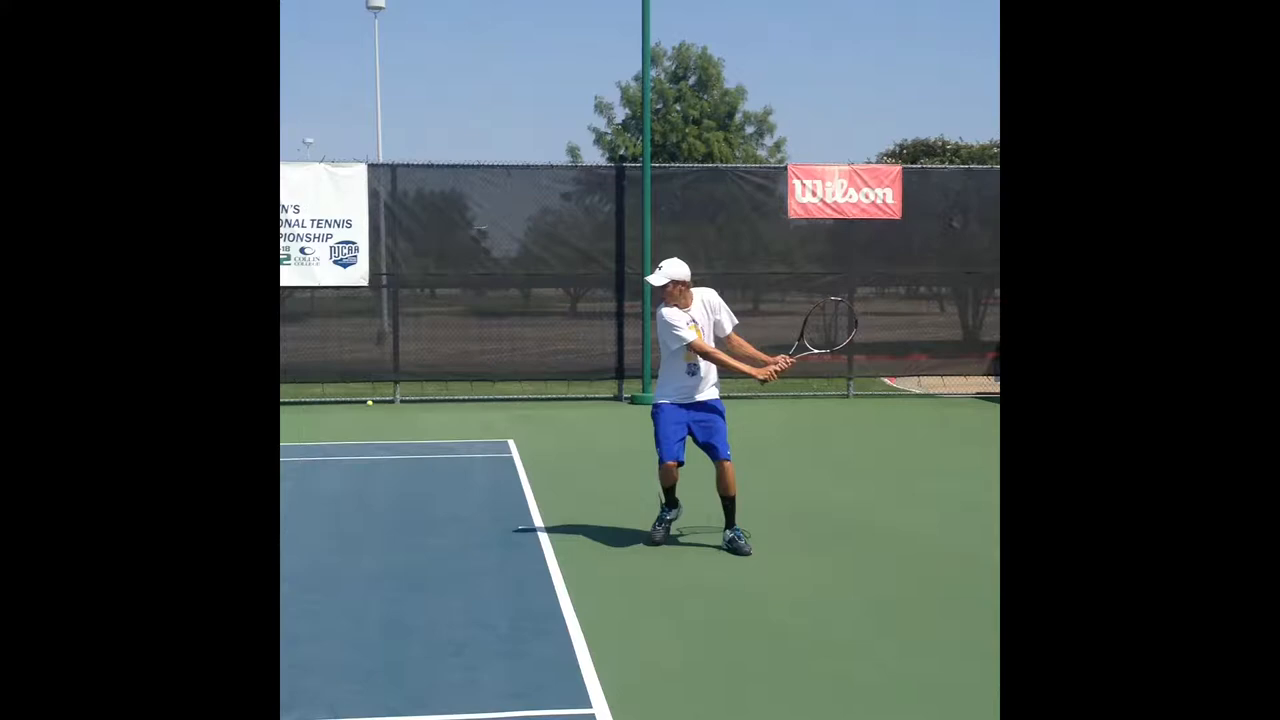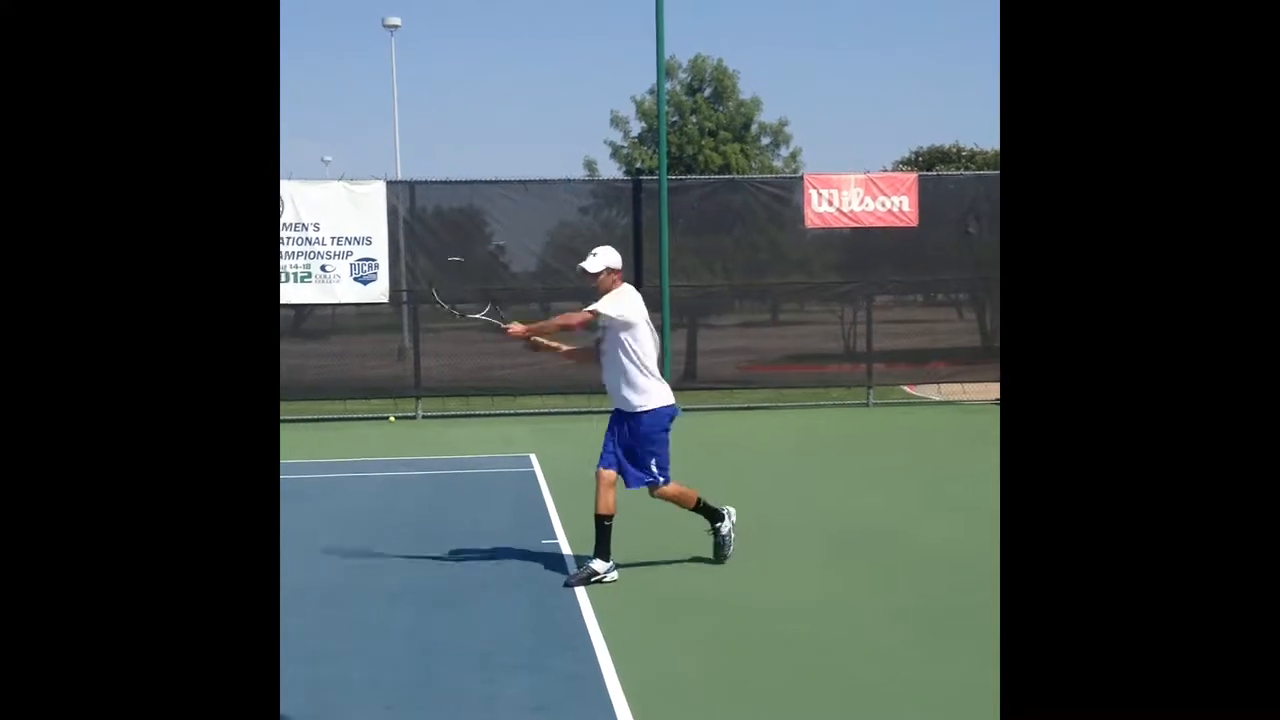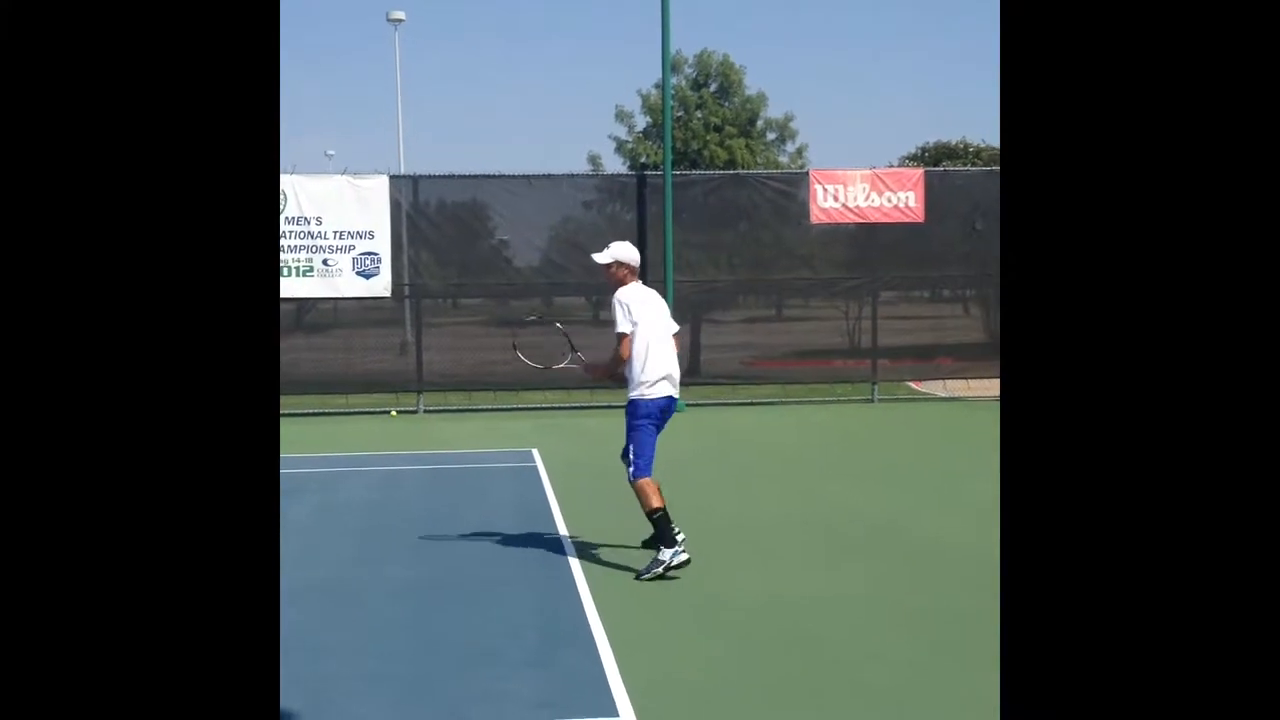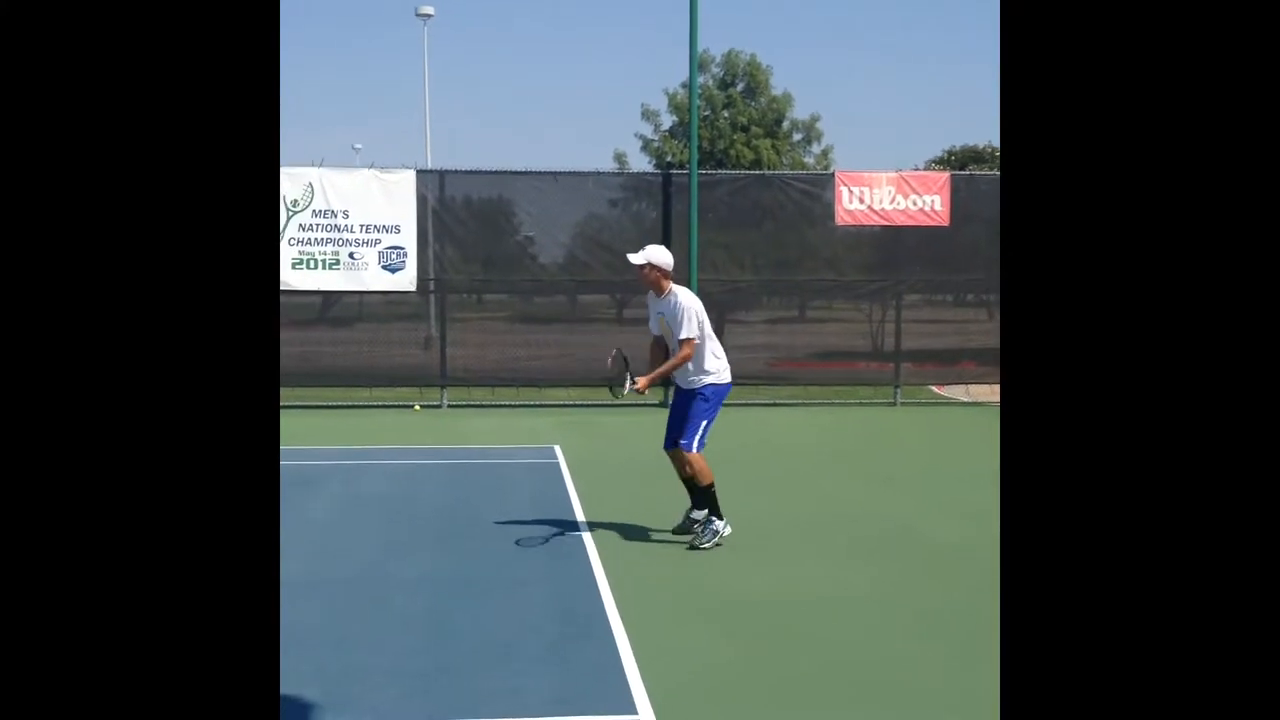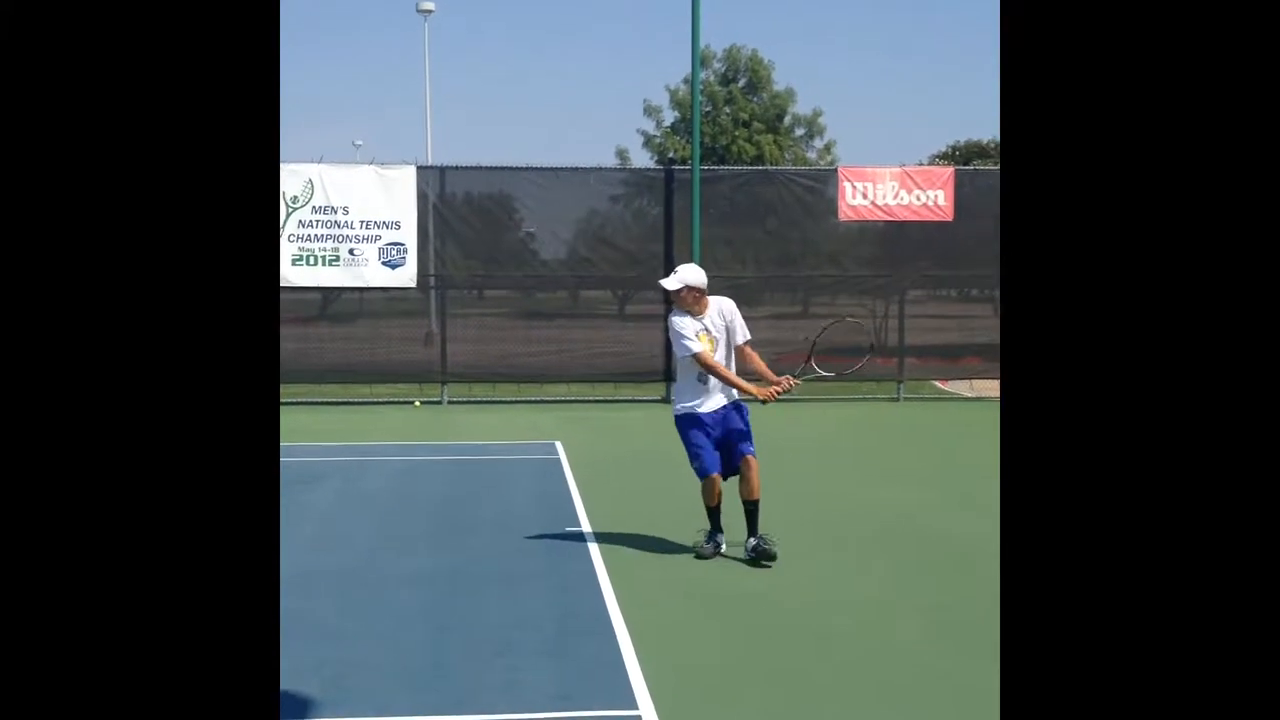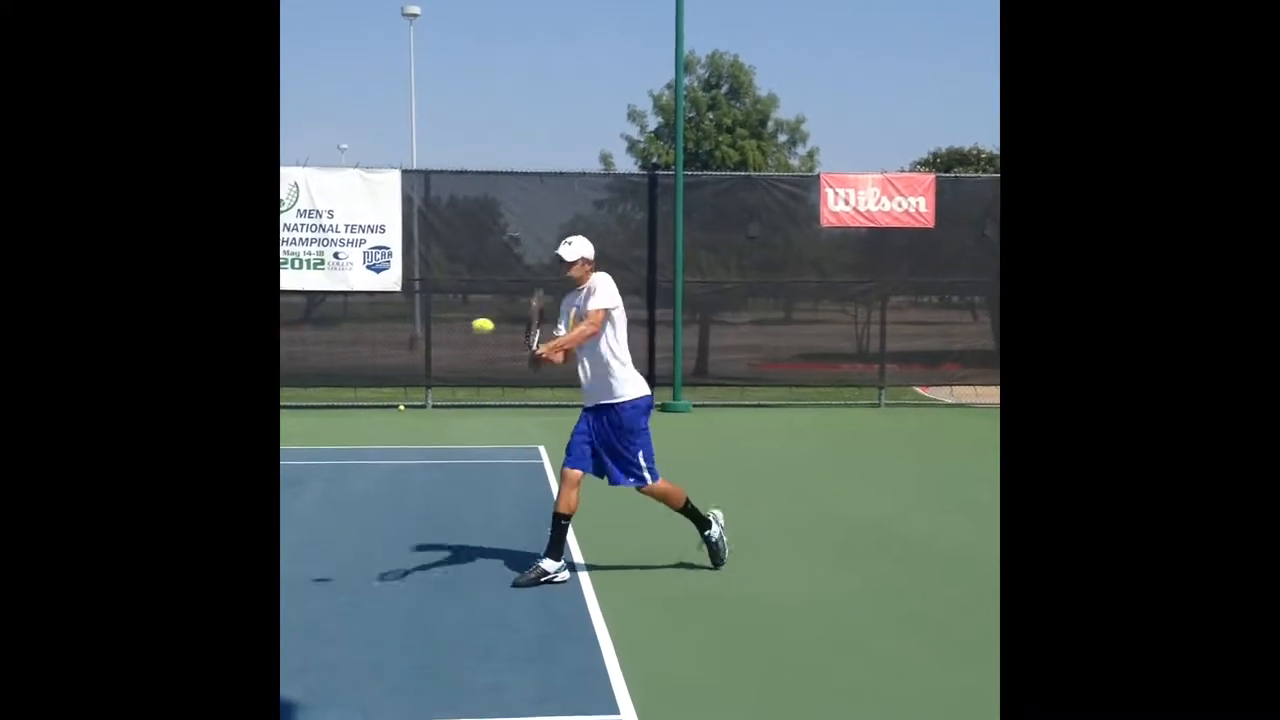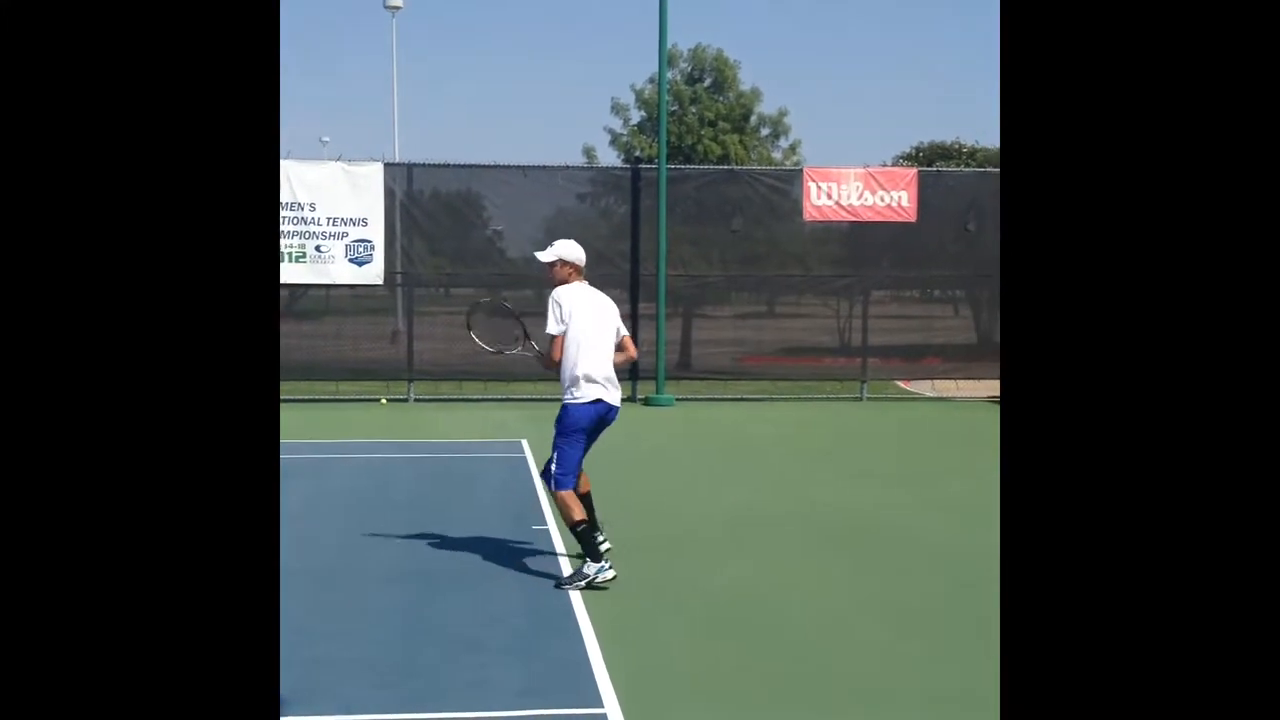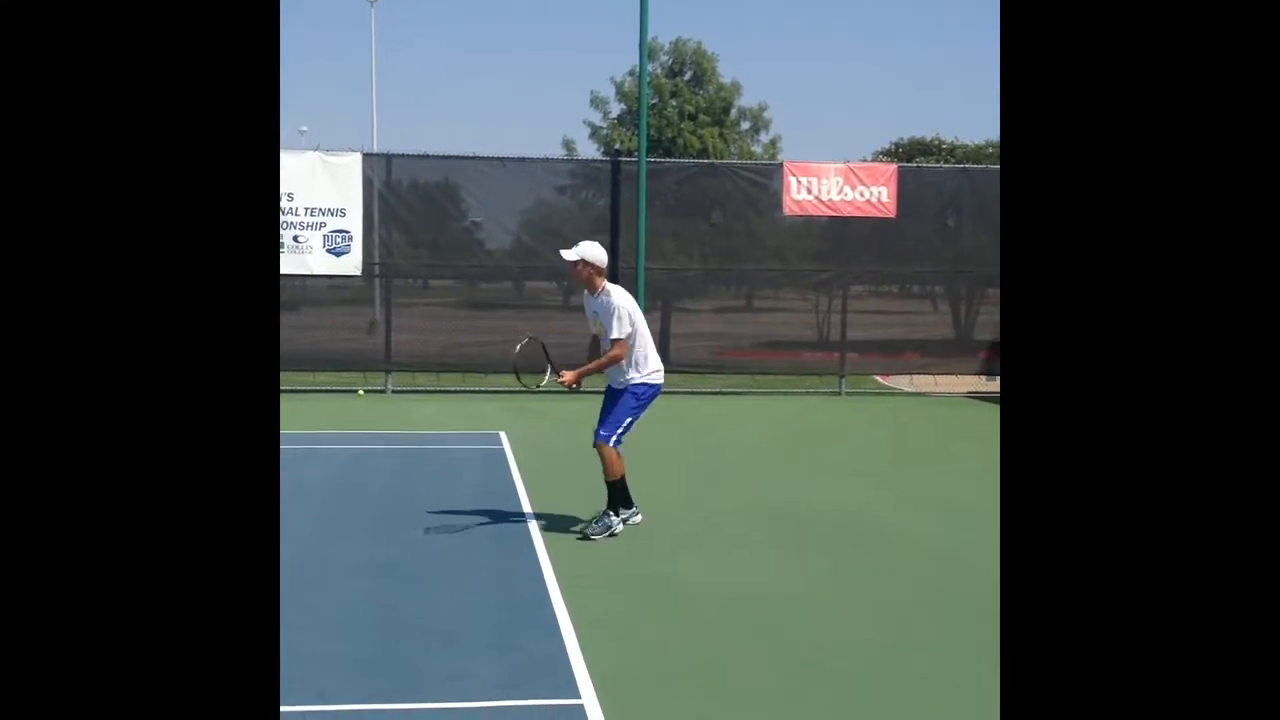
dt=0.7s
person 1, frame 1
left shoulder: (709, 297)
right shoulder: (666, 315)
left elbow: (731, 340)
right elbow: (706, 352)
left wrist: (767, 359)
right wrist: (753, 372)
left hip: (705, 399)
right hip: (670, 400)
left knee: (724, 461)
right knee: (669, 461)
left ankle: (731, 530)
right ankle: (671, 507)
person 1, frame 2
left shoulder: (623, 297)
right shoulder: (610, 303)
left elbow: (576, 320)
right elbow: (599, 354)
left wrist: (528, 330)
right wrist: (549, 346)
left hip: (650, 408)
right hip: (627, 409)
left knee: (658, 486)
right knee: (606, 477)
left ankle: (719, 518)
right ankle: (603, 561)
person 1, frame 3
left shoulder: (624, 296)
right shoulder: (653, 296)
left elbow: (624, 352)
right elbow: (672, 344)
left wrist: (605, 370)
left hip: (648, 395)
right hip: (666, 391)
left knee: (639, 473)
right knee: (636, 463)
left ankle: (671, 548)
right ankle: (667, 530)
person 1, frame 4
left shoulder: (683, 301)
right shoulder: (654, 299)
left elbow: (686, 352)
right elbow: (658, 342)
left wrist: (650, 378)
right wrist: (654, 374)
left hip: (711, 381)
right hip: (686, 383)
left knee: (689, 450)
right knee: (673, 448)
left ankle: (717, 520)
right ankle: (700, 509)
person 1, frame 5
left shoulder: (724, 307)
right shoulder: (677, 321)
left elbow: (745, 352)
right elbow: (710, 366)
left wrist: (773, 379)
right wrist: (754, 391)
left hip: (726, 404)
right hip: (691, 411)
left knee: (747, 460)
right knee: (710, 475)
left ankle: (753, 537)
right ankle: (715, 532)
person 1, frame 6
left shoulder: (602, 284)
right shoulder: (568, 302)
left elbow: (591, 325)
right elbow: (564, 354)
left wrist: (556, 343)
right wrist: (550, 353)
left hip: (628, 402)
right hip: (596, 405)
left knee: (648, 484)
right knee: (570, 476)
left ankle: (707, 524)
right ankle: (553, 562)
person 1, frame 7
left shoulder: (560, 296)
right shoulder: (605, 301)
left elbow: (555, 355)
right elbow: (630, 353)
left wrist: (550, 364)
left hip: (582, 402)
right hip: (609, 399)
left knee: (560, 484)
right knee: (570, 463)
left ankle: (595, 562)
right ankle: (594, 535)
person 1, frame 8
left shoulder: (617, 301)
right shoulder: (590, 297)
left elbow: (617, 352)
left wrist: (579, 373)
right wrist: (585, 368)
left hip: (643, 381)
right hip: (620, 381)
left knee: (605, 439)
right knee: (608, 442)
left ankle: (613, 514)
right ankle: (627, 508)
